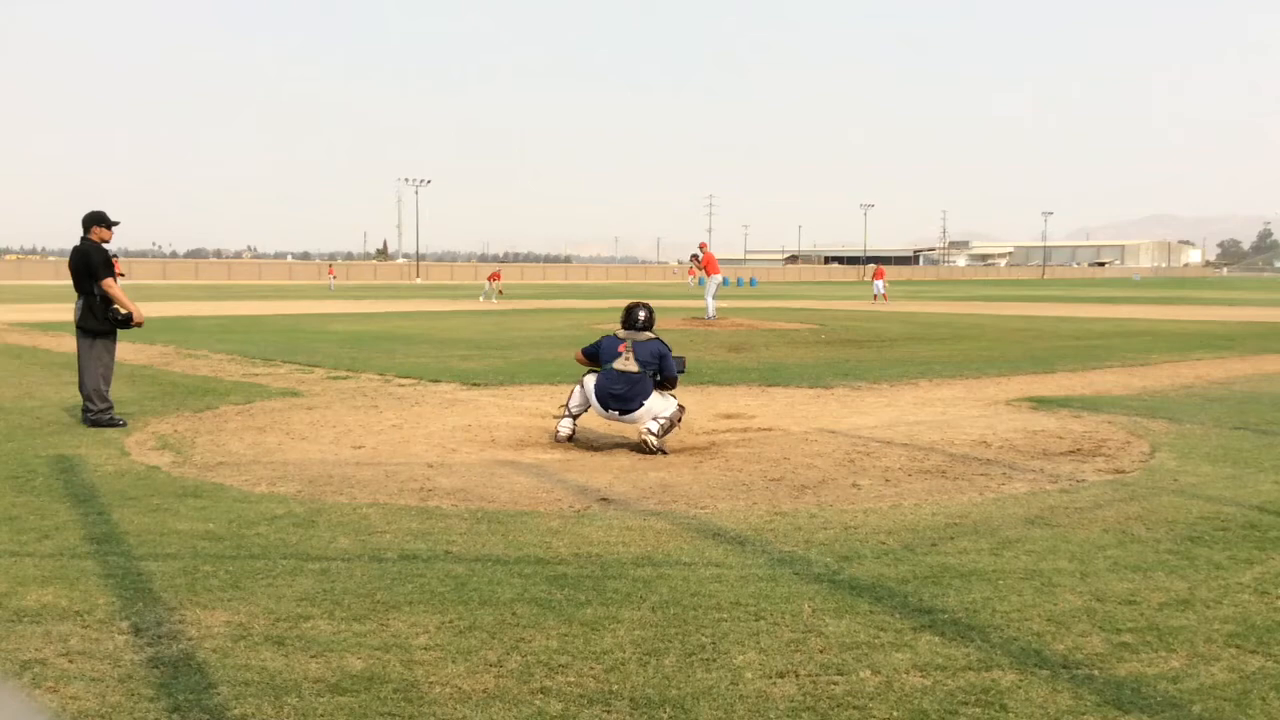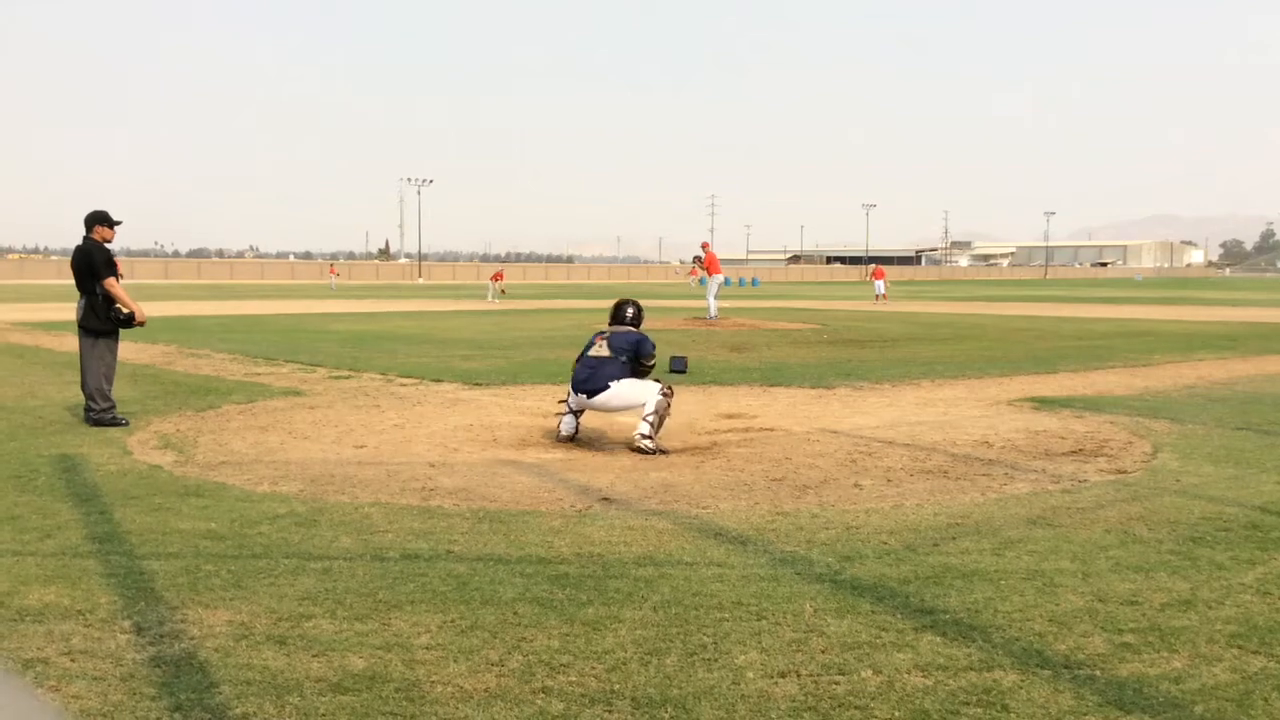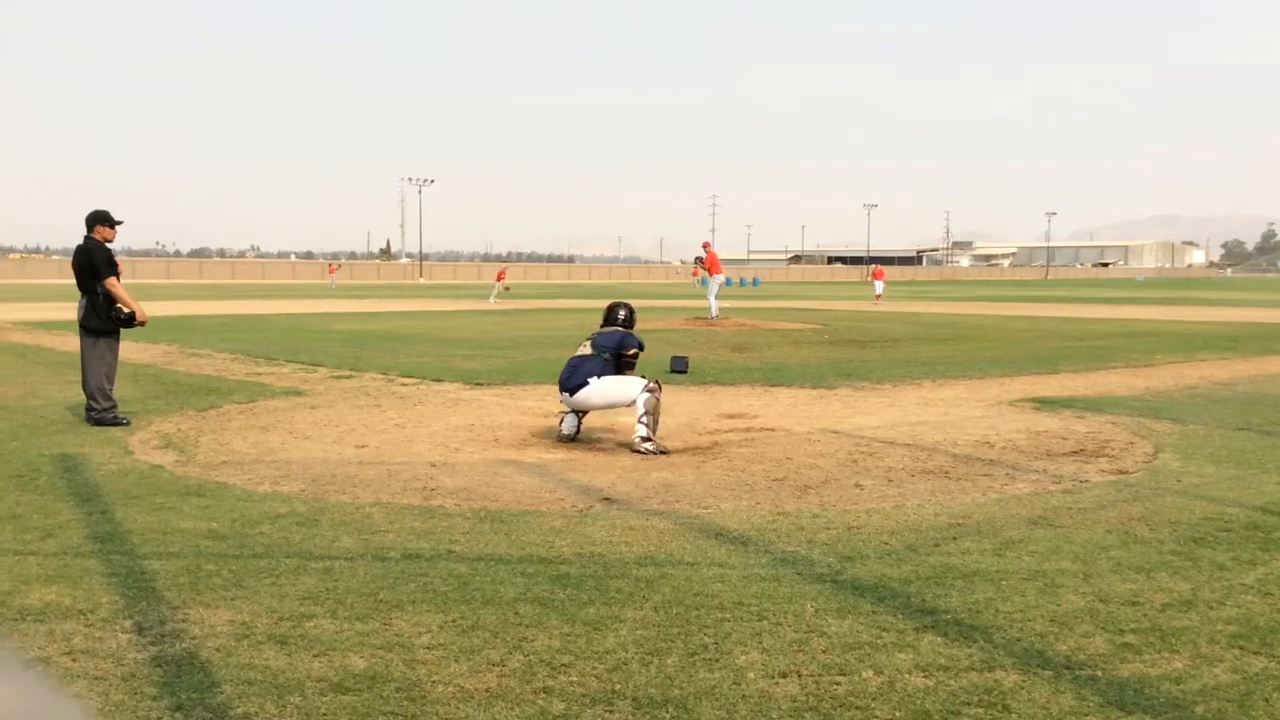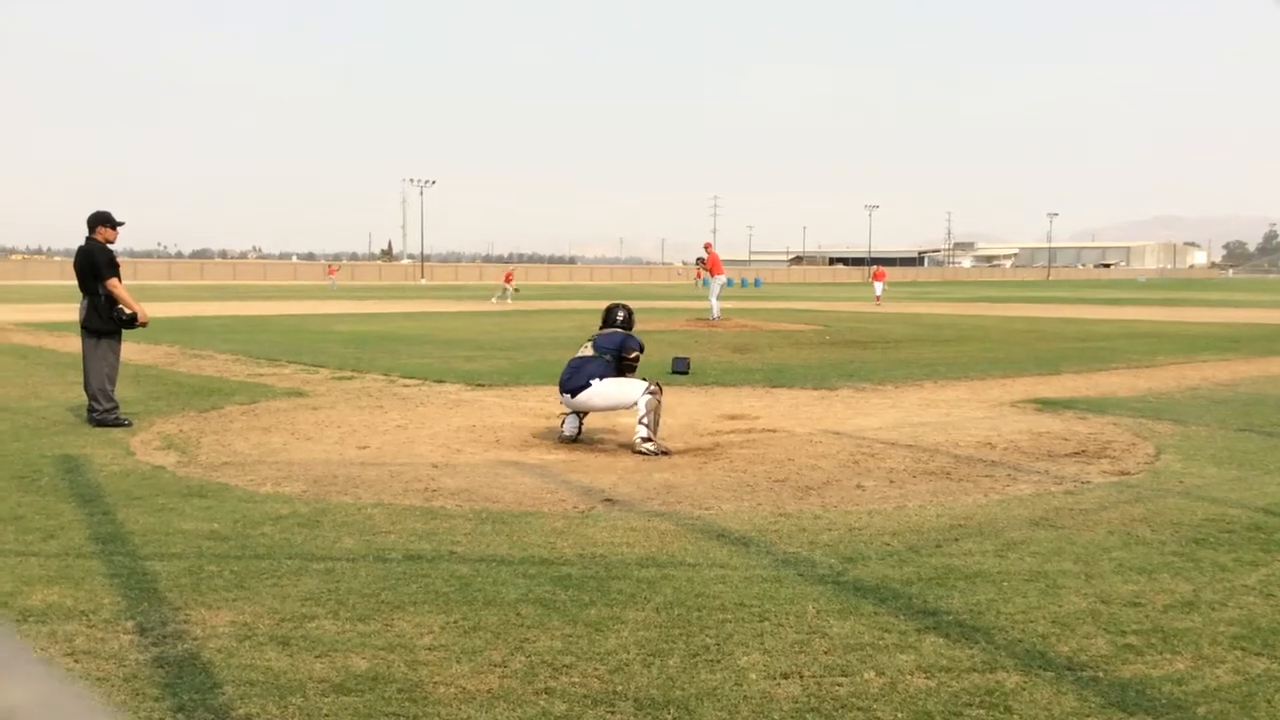
dt=0.3s
person 1, frame 1
left shoulder: (78, 252)
right shoulder: (96, 252)
right elbow: (108, 286)
right wrist: (133, 309)
left hip: (85, 311)
right hip: (98, 313)
left knee: (89, 364)
right knee: (99, 365)
left ankle: (91, 410)
right ankle: (99, 413)
person 1, frame 2
left shoulder: (80, 251)
right shoulder: (98, 252)
right elbow: (110, 285)
right wrist: (135, 308)
left hip: (87, 310)
right hip: (100, 313)
left knee: (92, 363)
right knee: (102, 364)
left ankle: (93, 409)
right ankle: (102, 413)
person 1, frame 3
left shoulder: (81, 251)
right shoulder: (99, 252)
right elbow: (112, 285)
right wrist: (136, 308)
left hip: (88, 310)
right hip: (101, 313)
left knee: (93, 363)
right knee: (103, 364)
left ankle: (94, 408)
right ankle: (103, 411)
person 1, frame 4
left shoulder: (82, 252)
right shoulder: (100, 253)
right elbow: (113, 286)
right wrist: (137, 309)
left hip: (90, 311)
right hip: (102, 314)
left knee: (94, 364)
right knee: (105, 365)
left ankle: (96, 409)
right ankle: (105, 413)
person 2, frame 1
left shoulder: (608, 341)
right shoulder: (658, 345)
left elbow: (579, 356)
right elbow: (671, 382)
left hip: (602, 405)
right hip: (635, 411)
left knee: (588, 379)
right knee: (675, 408)
left ankle: (564, 430)
right ankle: (651, 432)
person 2, frame 2
left shoulder: (598, 337)
right shoulder: (639, 337)
left elbow: (577, 364)
right elbow: (648, 364)
right wrist: (634, 381)
left hip: (579, 393)
right hip: (606, 392)
right knee: (662, 392)
left ankle: (566, 430)
right ankle: (644, 438)
person 2, frame 3
left shoulder: (593, 338)
right shoulder: (626, 336)
right elbow: (630, 354)
right wrist: (628, 379)
left hip: (567, 392)
right hip: (590, 388)
right knee: (649, 389)
left ankle: (567, 430)
right ankle: (643, 440)
person 2, frame 4
left shoulder: (592, 340)
right shoulder: (627, 338)
right elbow: (631, 357)
right wrist: (629, 384)
left hip: (567, 394)
right hip: (590, 390)
right knee: (651, 391)
left ankle: (569, 431)
right ankle: (644, 440)
